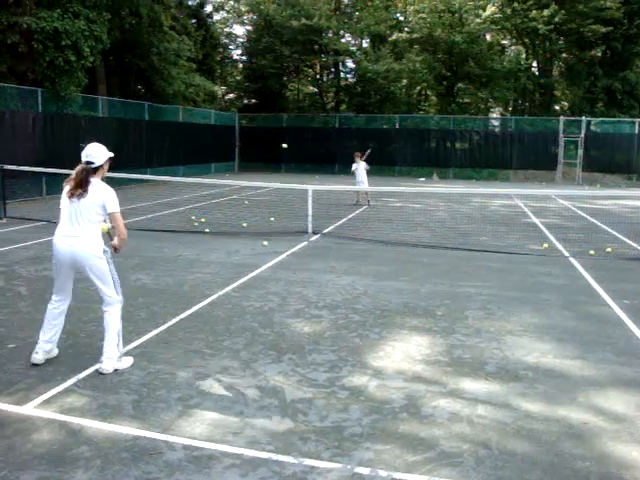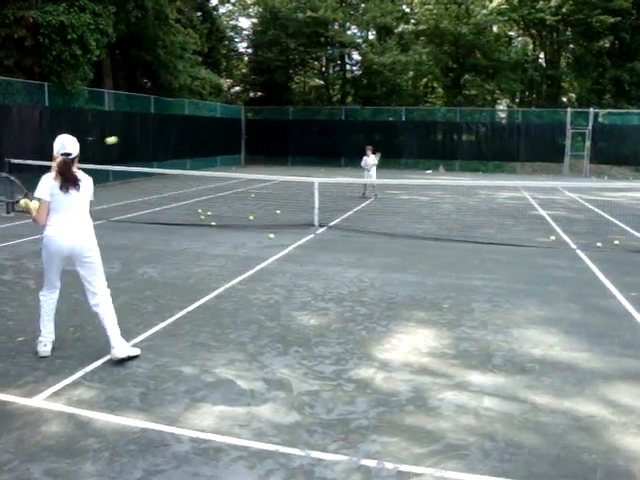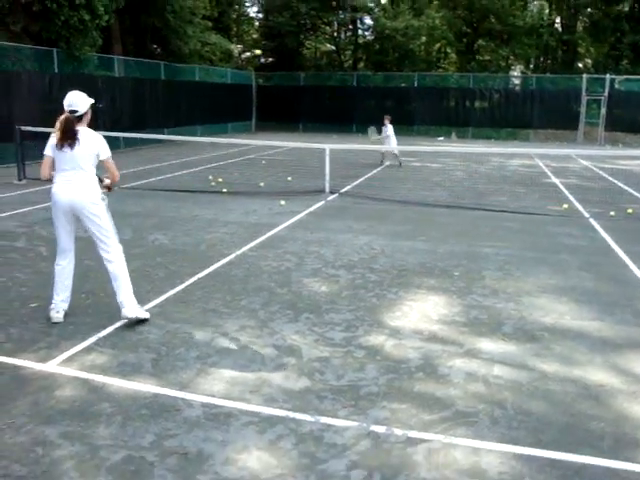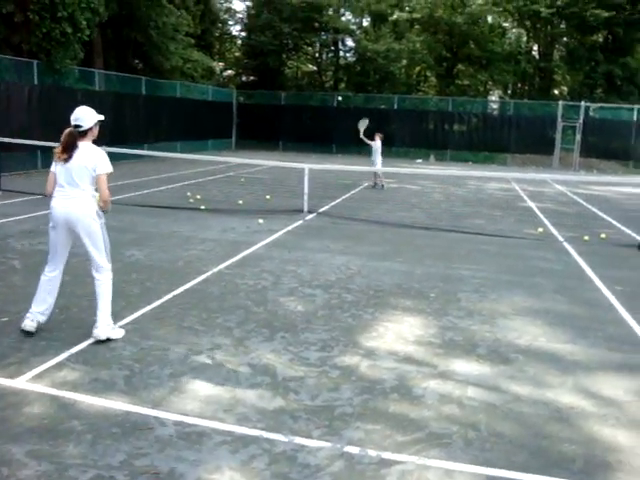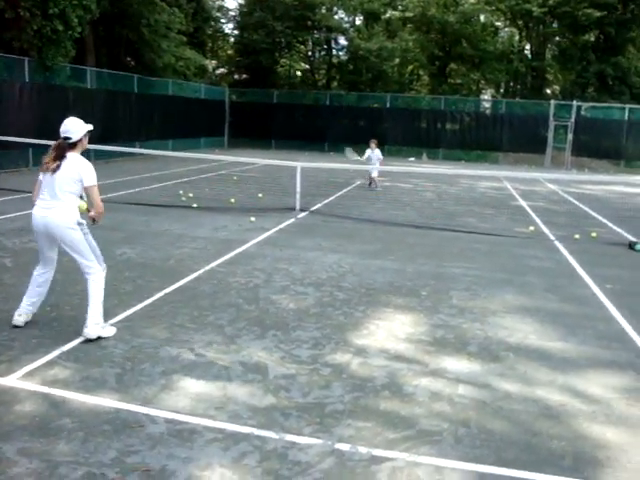
dt=0.4s
person 1, frame 1
left shoulder: (69, 187)
right shoulder: (106, 191)
left elbow: (70, 221)
right elbow: (121, 233)
right wrist: (117, 244)
left hip: (61, 245)
right hip: (89, 249)
left knee: (59, 298)
right knee: (112, 301)
left ankle: (43, 349)
right ankle: (110, 359)
person 1, frame 2
left shoulder: (48, 180)
right shoulder: (87, 181)
left elbow: (41, 220)
left wrist: (31, 210)
left hip: (55, 239)
right hip: (83, 240)
left knee: (49, 290)
right knee: (99, 295)
left ankle: (45, 342)
right ankle: (118, 345)
person 1, frame 3
left shoulder: (55, 138)
right shoulder: (95, 139)
left elbow: (44, 175)
right elbow: (114, 176)
right wrist: (108, 185)
left hip: (61, 197)
right hip: (88, 197)
left knee: (64, 254)
right knee: (112, 250)
left ankle: (58, 308)
right ankle: (128, 305)
person 1, frame 4
left shoulder: (61, 153)
right shoulder: (97, 154)
left elbow: (49, 189)
right elbow: (104, 196)
right wrist: (105, 206)
left hip: (59, 210)
right hip: (85, 212)
left knee: (54, 265)
right knee: (102, 269)
left ankle: (33, 318)
right ankle: (103, 326)
person 1, frame 5
left shoulder: (49, 162)
right shoulder: (83, 166)
left elbow: (36, 198)
right elbow: (98, 207)
right wrist: (95, 216)
left hip: (39, 218)
right hip: (64, 221)
left knee: (45, 266)
right knee: (95, 270)
left ankle: (23, 312)
right ankle: (94, 325)
